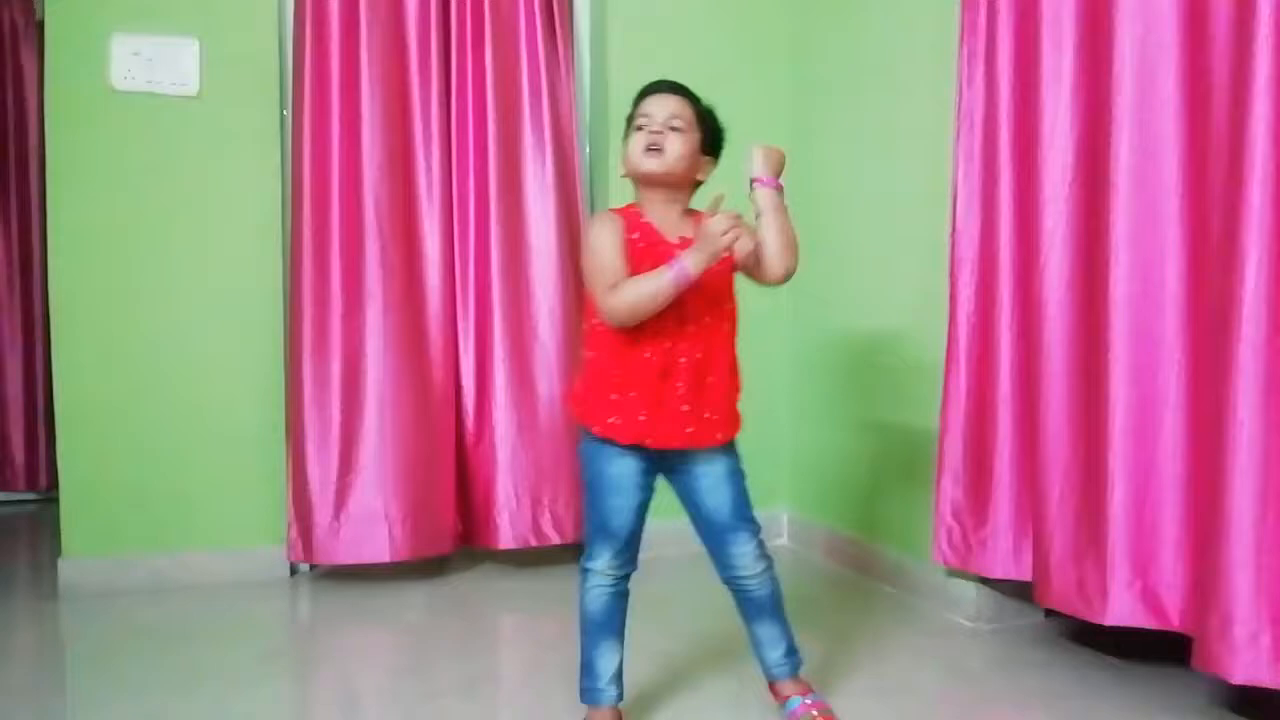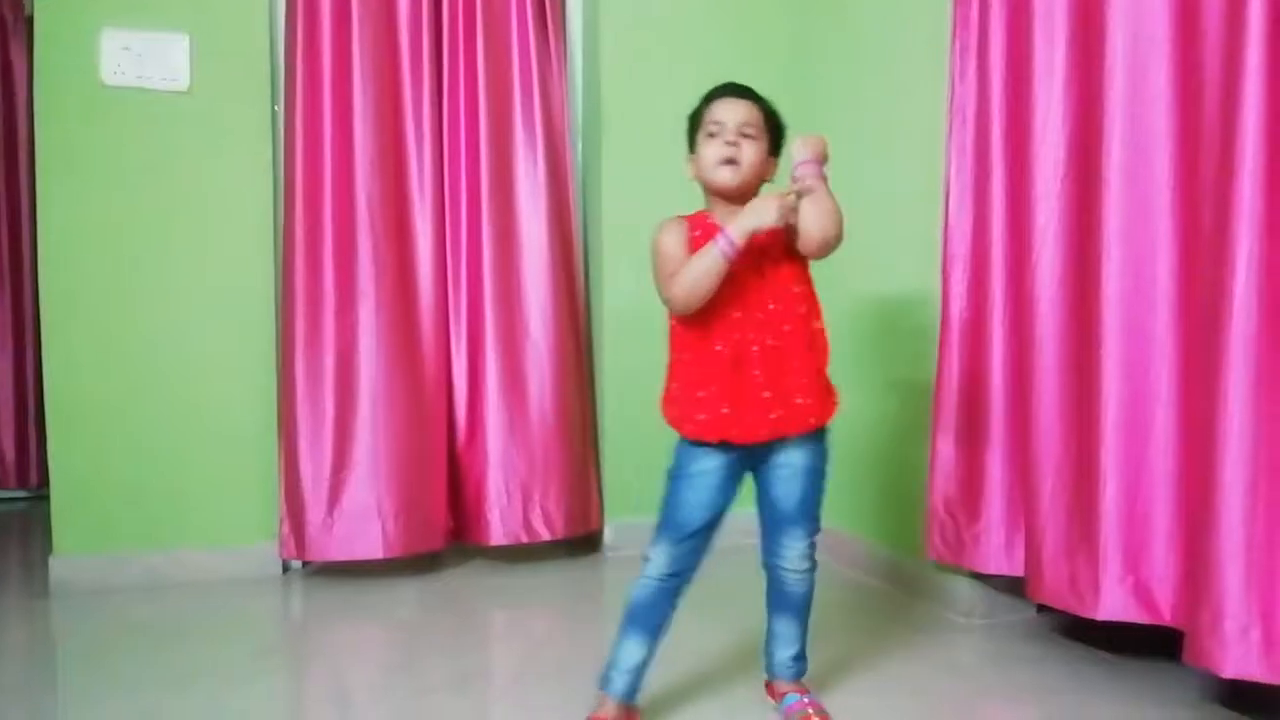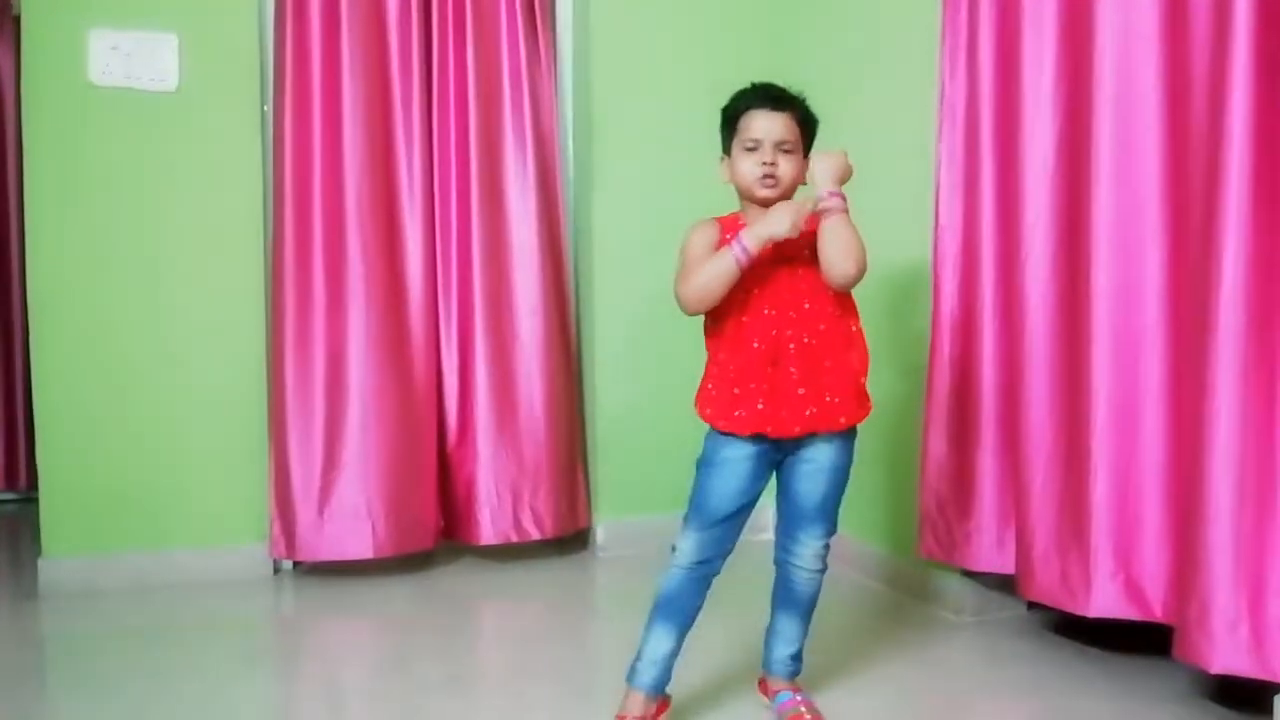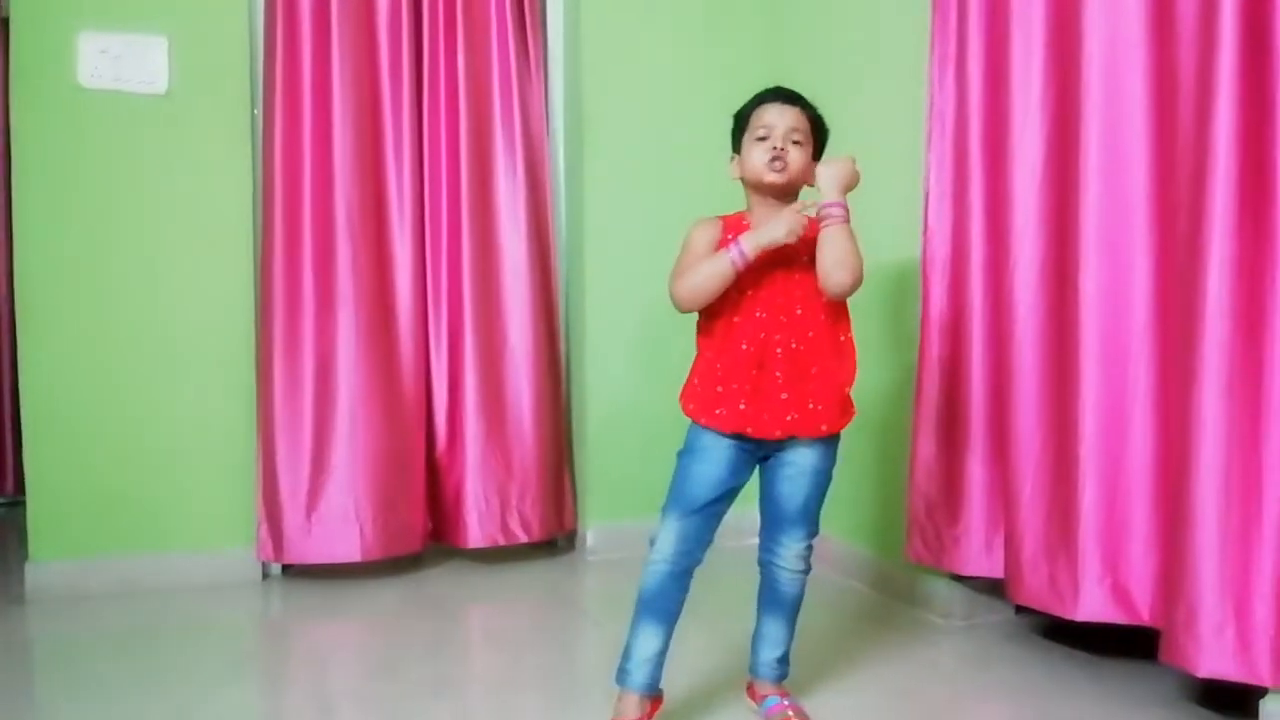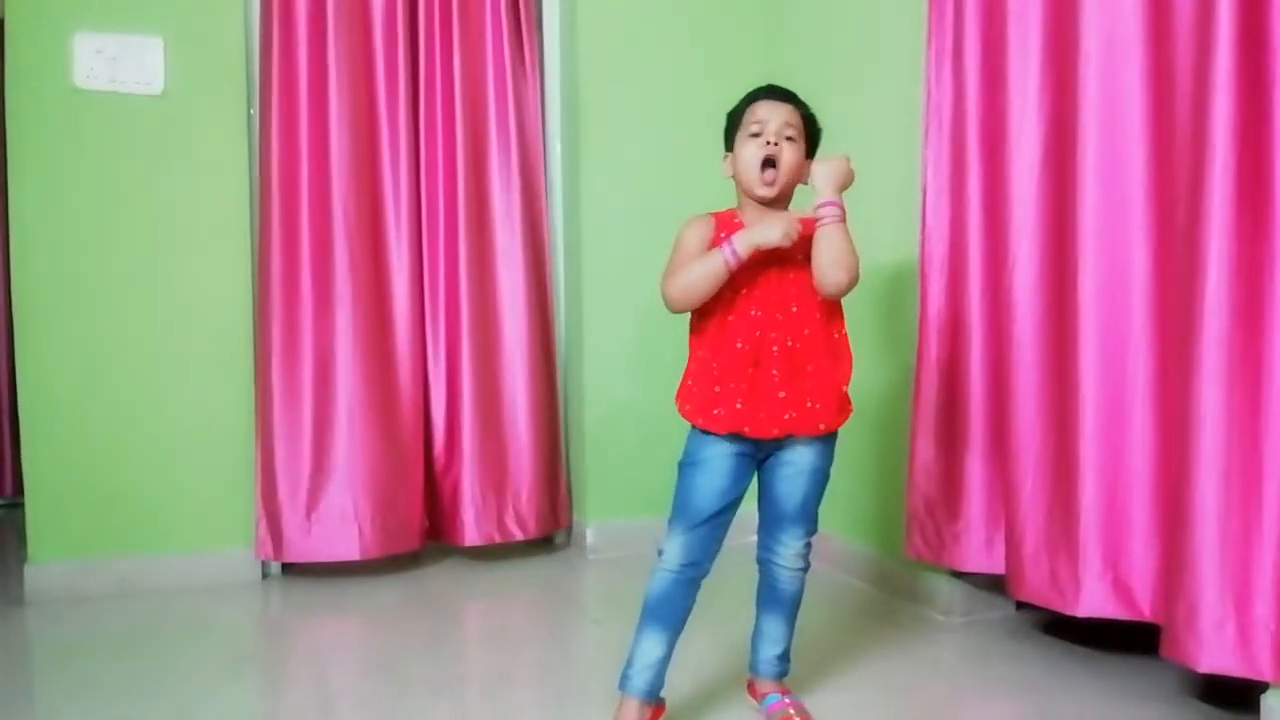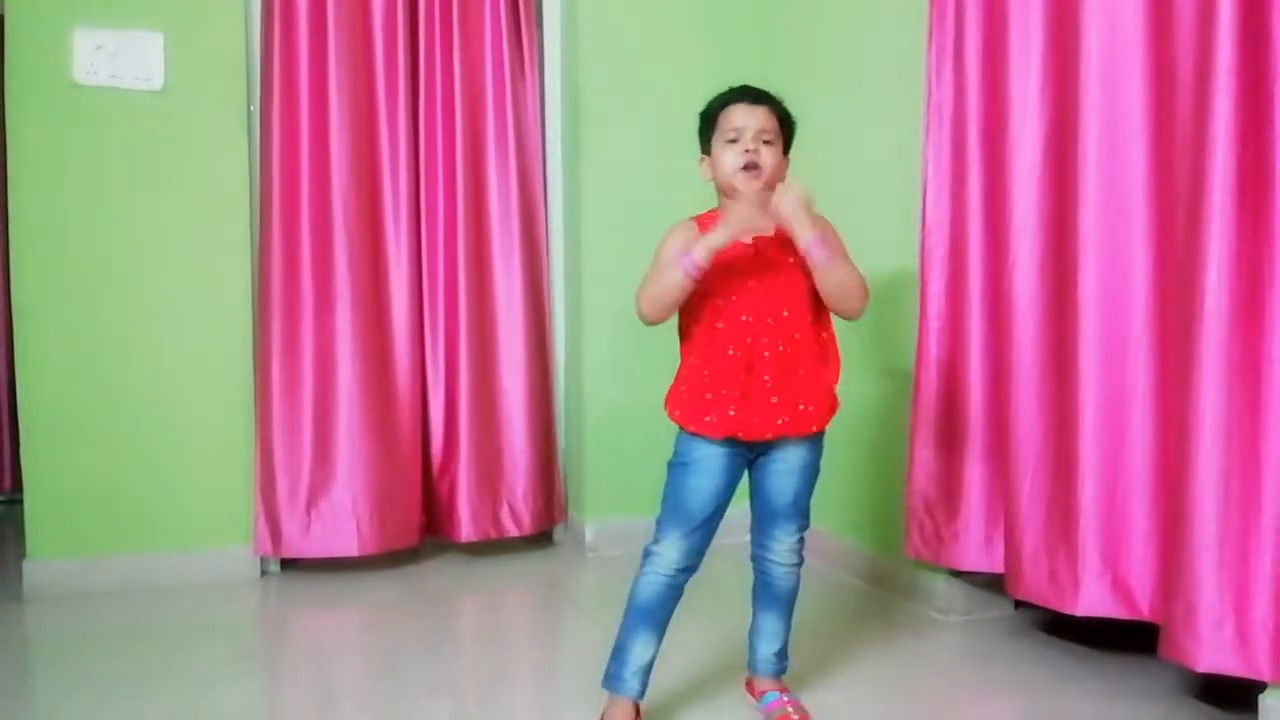
dt=0.3s
person 1, frame 1
left shoulder: (721, 231)
right shoulder: (610, 229)
left elbow: (779, 270)
right elbow: (617, 307)
left wrist: (766, 182)
right wrist: (697, 258)
left hip: (704, 431)
right hip: (618, 432)
left knee: (746, 558)
right knee: (607, 566)
person 1, frame 2
left shoulder: (785, 222)
right shoulder: (677, 233)
left elbow: (824, 236)
right elbow: (682, 296)
left wrist: (809, 167)
right wrist: (744, 227)
left hip: (794, 426)
right hip: (710, 429)
left knee: (794, 556)
right knee: (667, 560)
person 1, frame 3
left shoulder: (823, 228)
right shoulder: (712, 235)
left elbow: (846, 271)
right elbow: (691, 296)
left wrist: (830, 190)
right wrist: (760, 234)
left hip: (825, 424)
right hip: (740, 424)
left knee: (805, 555)
right knee: (695, 553)
person 1, frame 4
left shoulder: (824, 233)
right shoulder: (713, 232)
left elbow: (841, 282)
right elbow: (684, 294)
left wrist: (835, 196)
right wrist: (758, 239)
left hip: (807, 427)
right hip: (722, 421)
left knee: (789, 557)
right knee: (673, 547)
person 1, frame 5
left shoulder: (817, 231)
right shoulder: (706, 231)
left elbow: (835, 282)
right elbow: (676, 294)
left wrist: (830, 195)
right wrist: (750, 240)
left hip: (806, 425)
right hip: (721, 423)
left knee: (788, 555)
right knee: (681, 555)
person 1, frame 6
left shoulder: (809, 231)
right shoulder: (690, 234)
left elbow: (851, 301)
right elbow: (650, 307)
left wrist: (802, 228)
right wrist: (713, 244)
left hip: (793, 425)
right hip: (710, 424)
left knee: (780, 553)
right knee: (669, 555)
